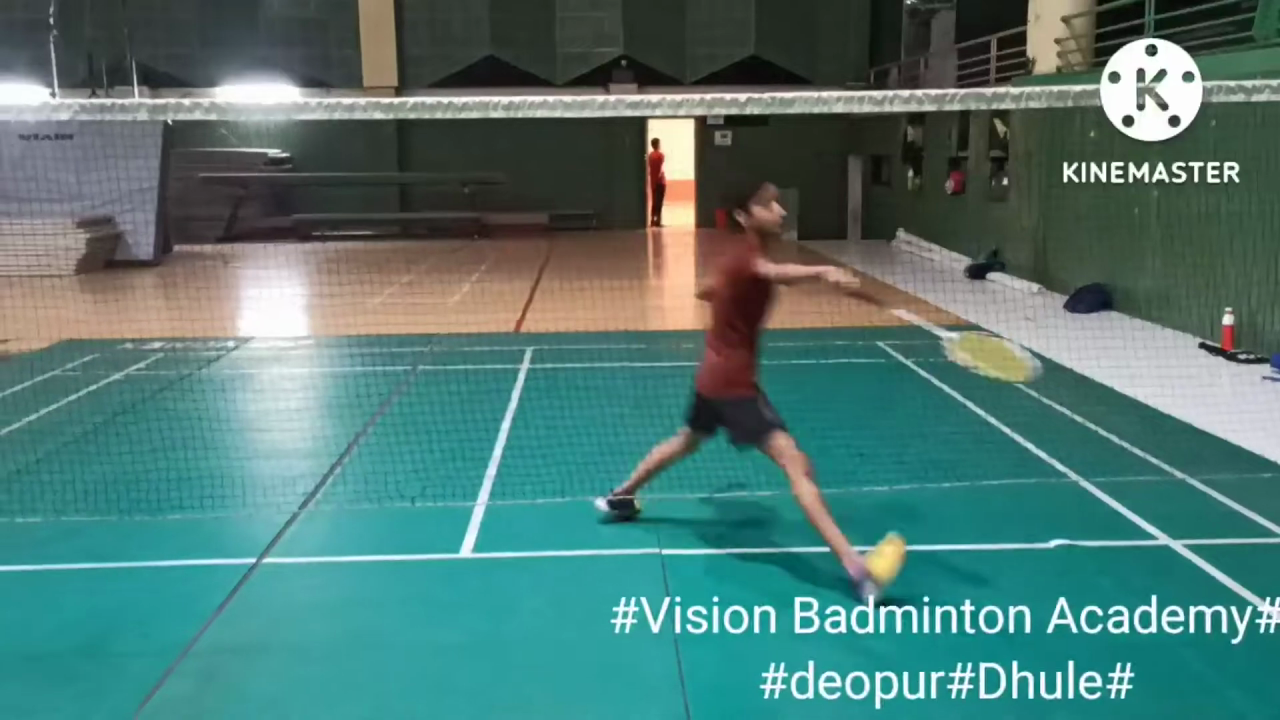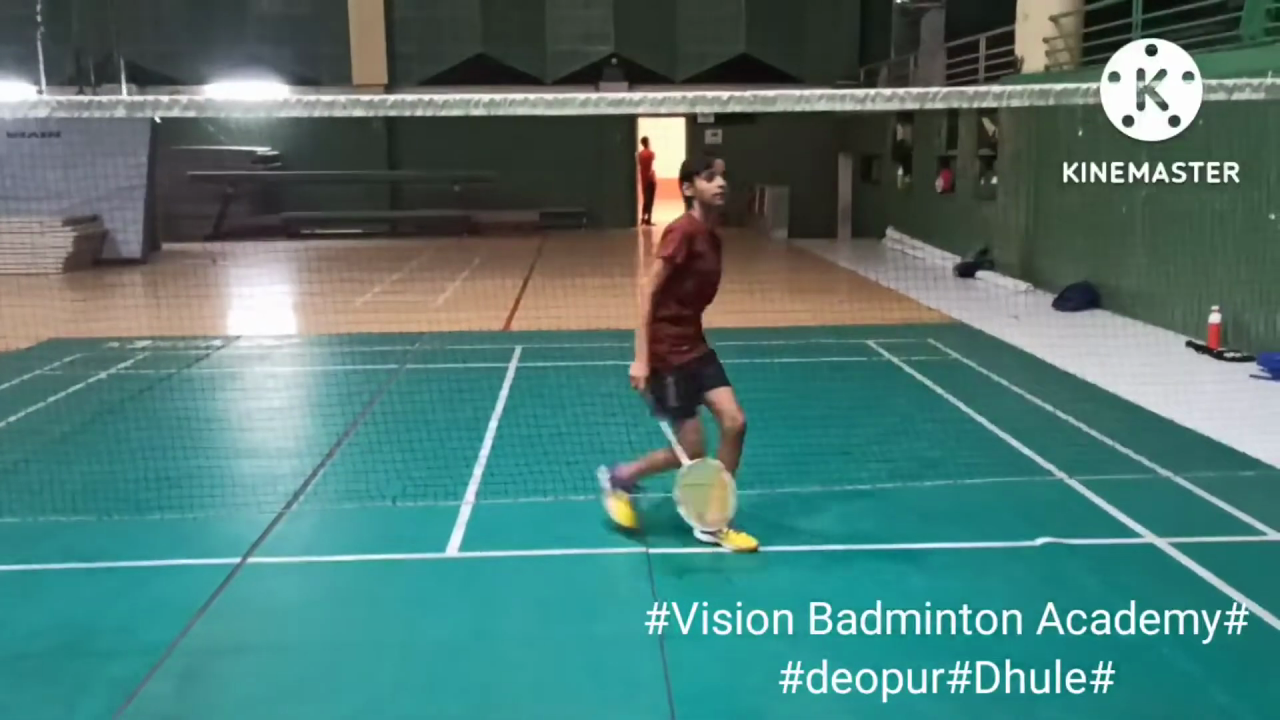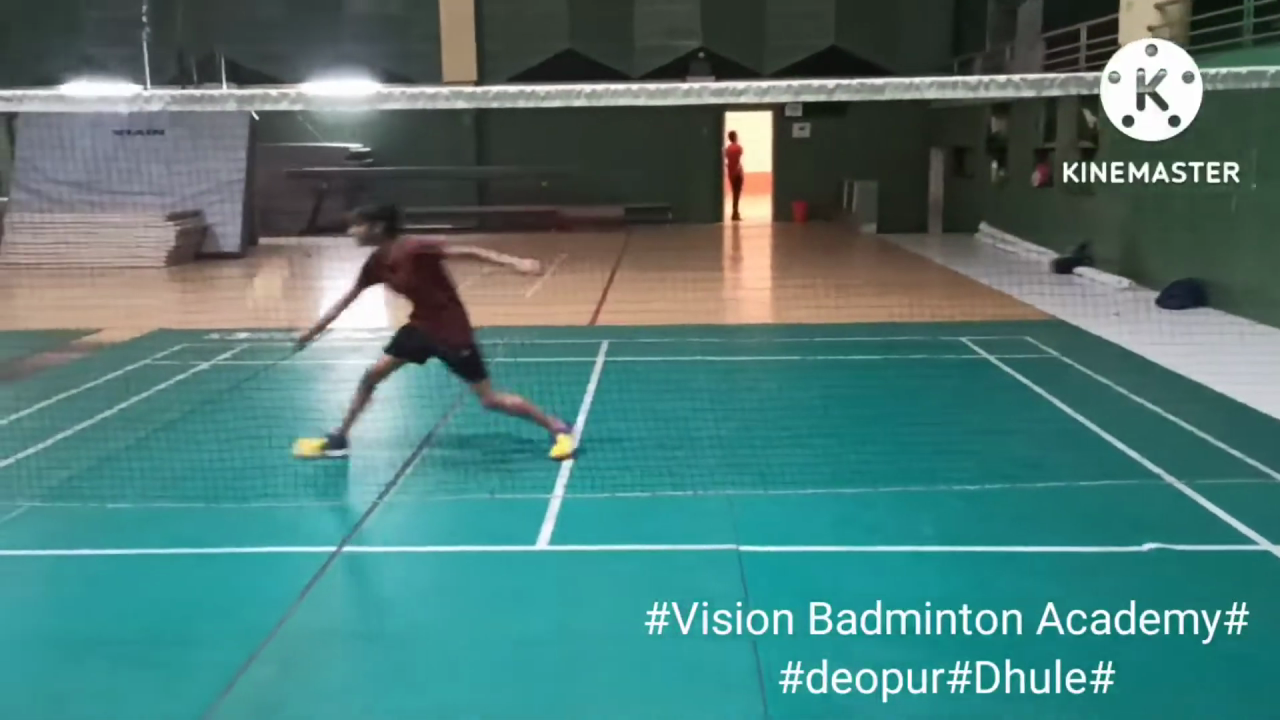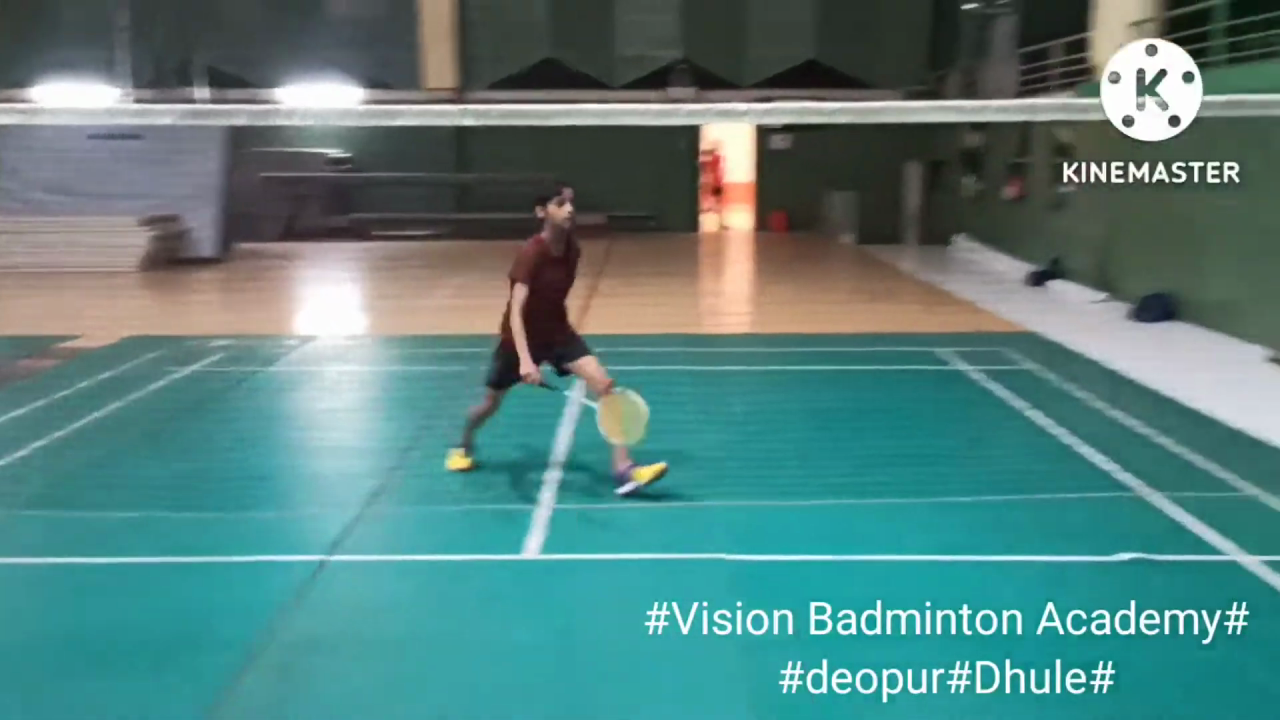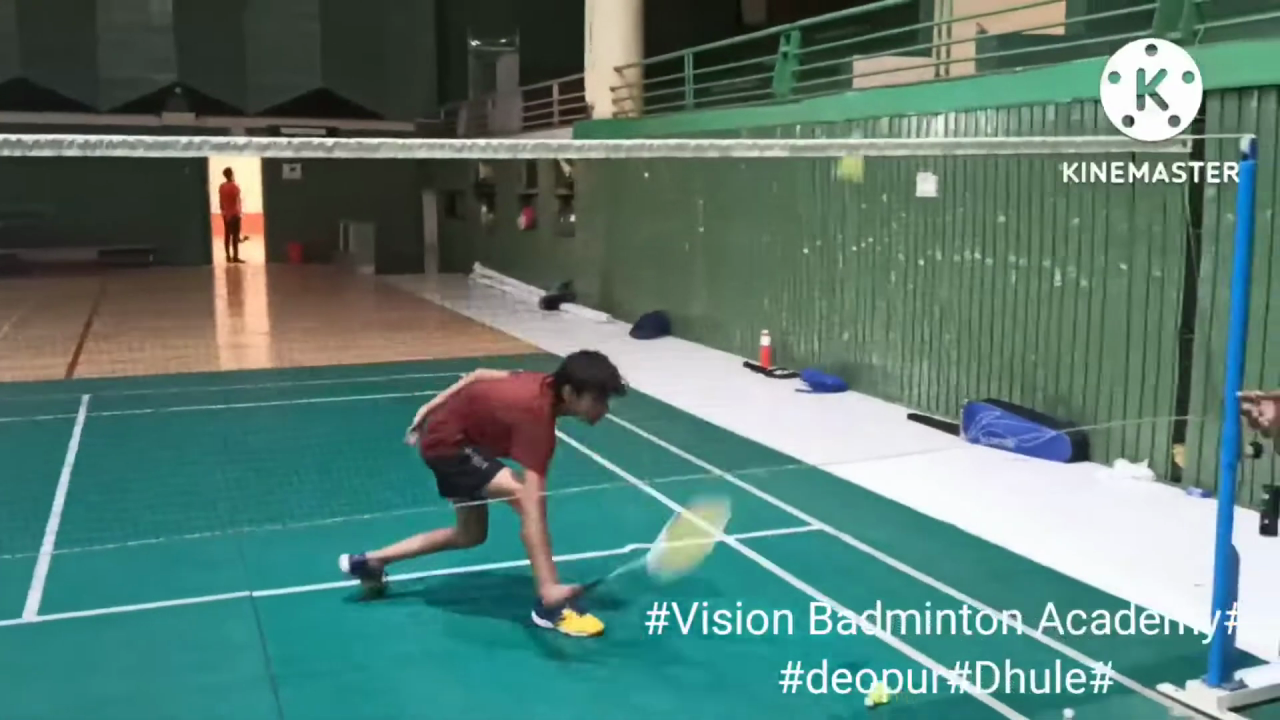
dt=1s
person 1, frame 1
left shoulder: (741, 257)
right shoulder: (747, 257)
left elbow: (709, 291)
right elbow: (779, 272)
right wrist: (824, 272)
left hip: (715, 379)
right hip: (733, 384)
left knee: (685, 444)
right knee: (798, 466)
left ankle: (619, 497)
right ankle: (857, 569)
person 1, frame 2
left shoulder: (711, 237)
right shoulder: (682, 232)
right elbow: (648, 294)
right wrist: (641, 358)
left hip: (694, 345)
right hip: (666, 352)
left knee: (735, 423)
right knee: (691, 451)
right ankle: (619, 479)
person 1, frame 3
left shoulder: (413, 250)
right shoulder: (375, 264)
left elbow: (466, 252)
right elbow: (346, 302)
left wrist: (517, 262)
right wrist: (313, 332)
left hip: (452, 329)
right hip: (422, 325)
left knee: (490, 400)
right knee: (372, 375)
left ankle: (559, 430)
right ankle: (339, 438)
person 1, frame 4
left shoulder: (572, 249)
right shoulder: (530, 254)
right elbow: (516, 311)
right wrist: (525, 359)
left hip: (558, 331)
right hip: (520, 338)
left knee: (604, 385)
right knee: (490, 404)
left ankle: (623, 471)
right ankle: (464, 446)
person 1, frame 5
left shoulder: (542, 383)
right shoulder: (537, 424)
left elbow: (479, 375)
right elbow: (531, 503)
left wrist: (430, 408)
right wrist: (547, 583)
left hip: (446, 429)
right hip: (446, 443)
left knee: (470, 533)
right knee: (527, 501)
left ankle: (369, 563)
right ankle: (551, 606)
